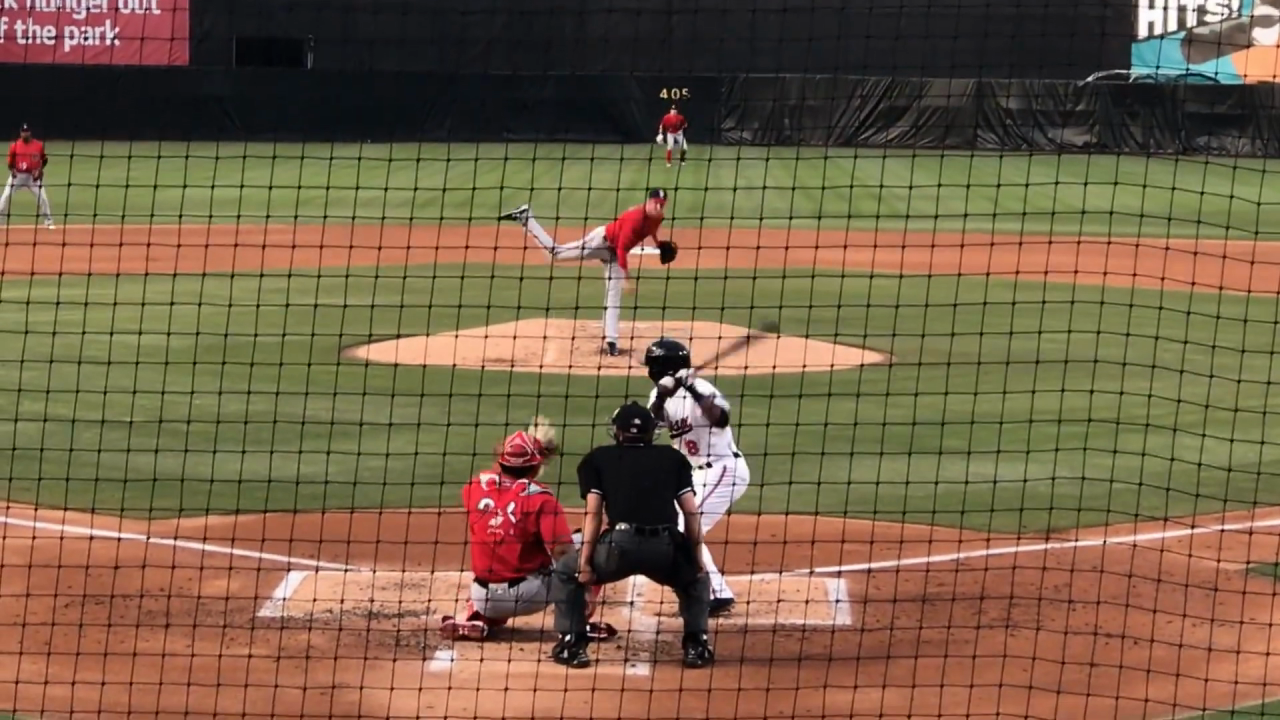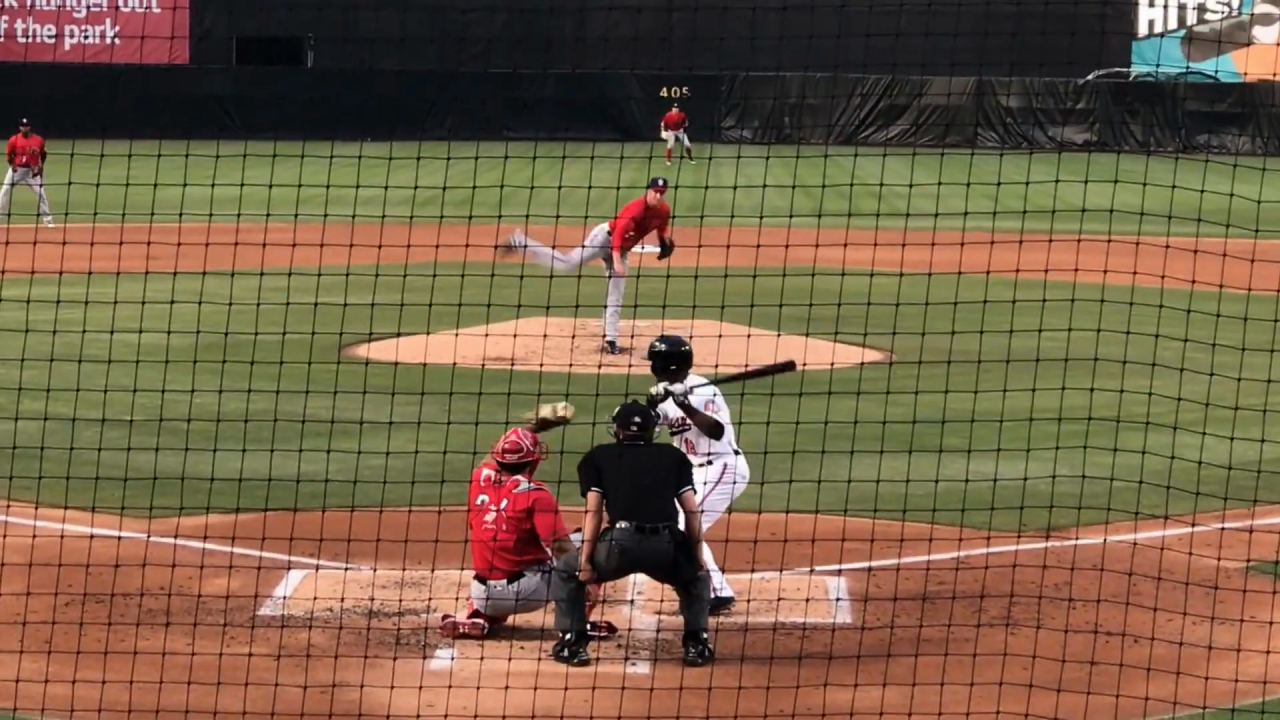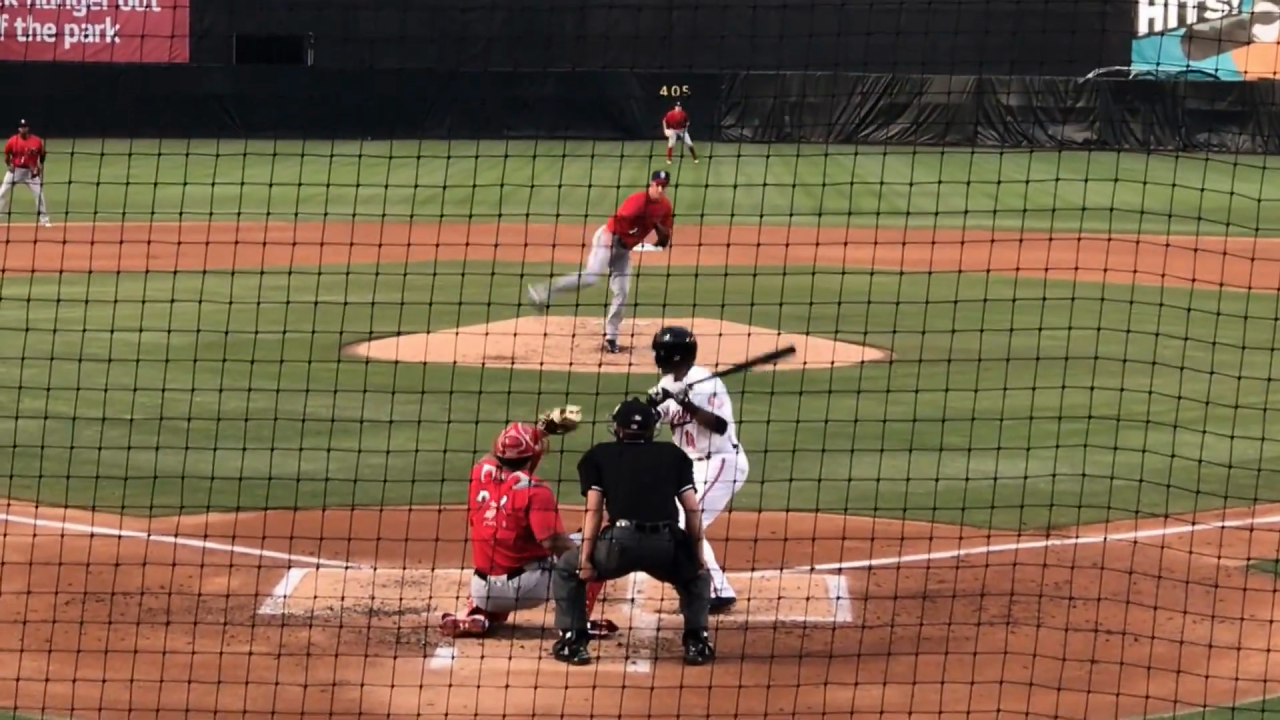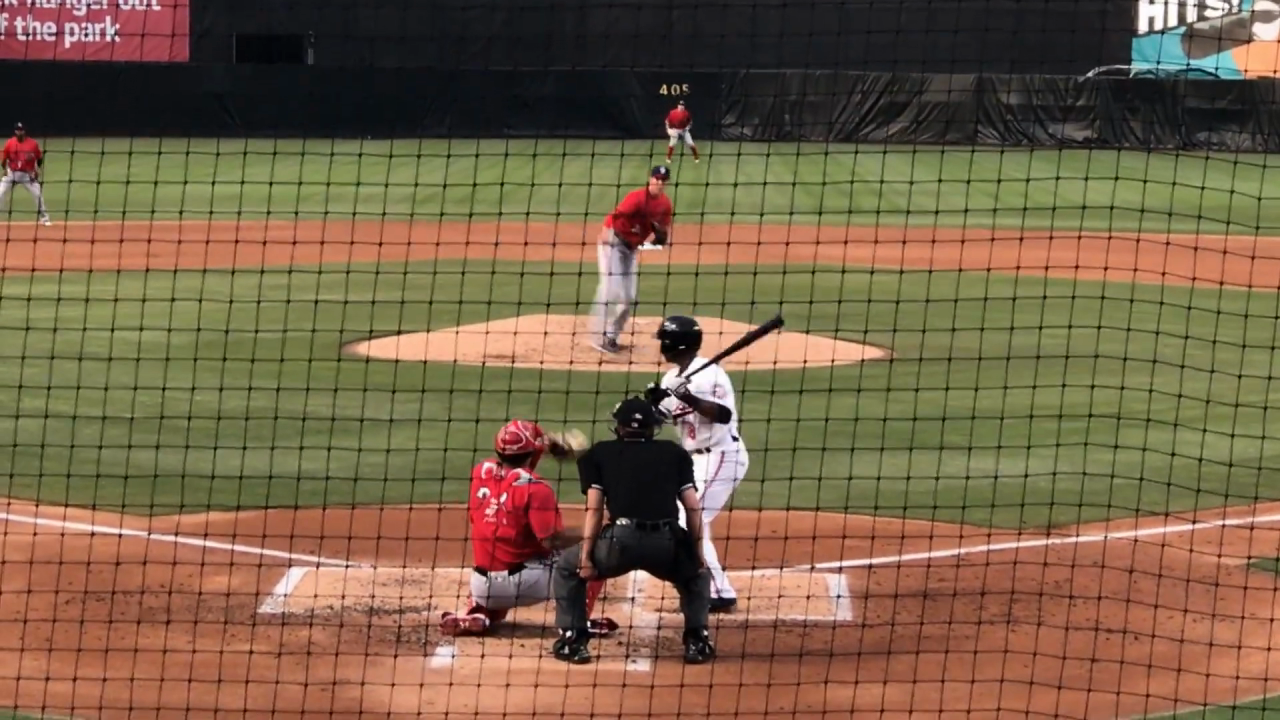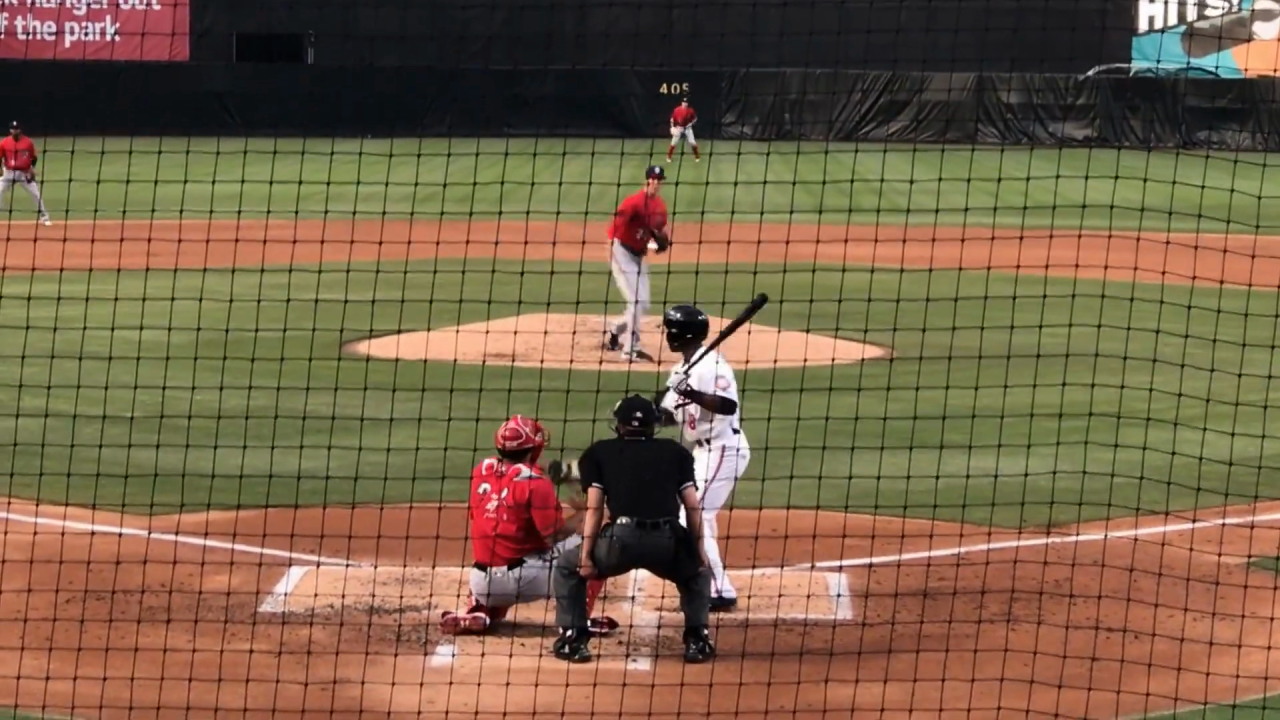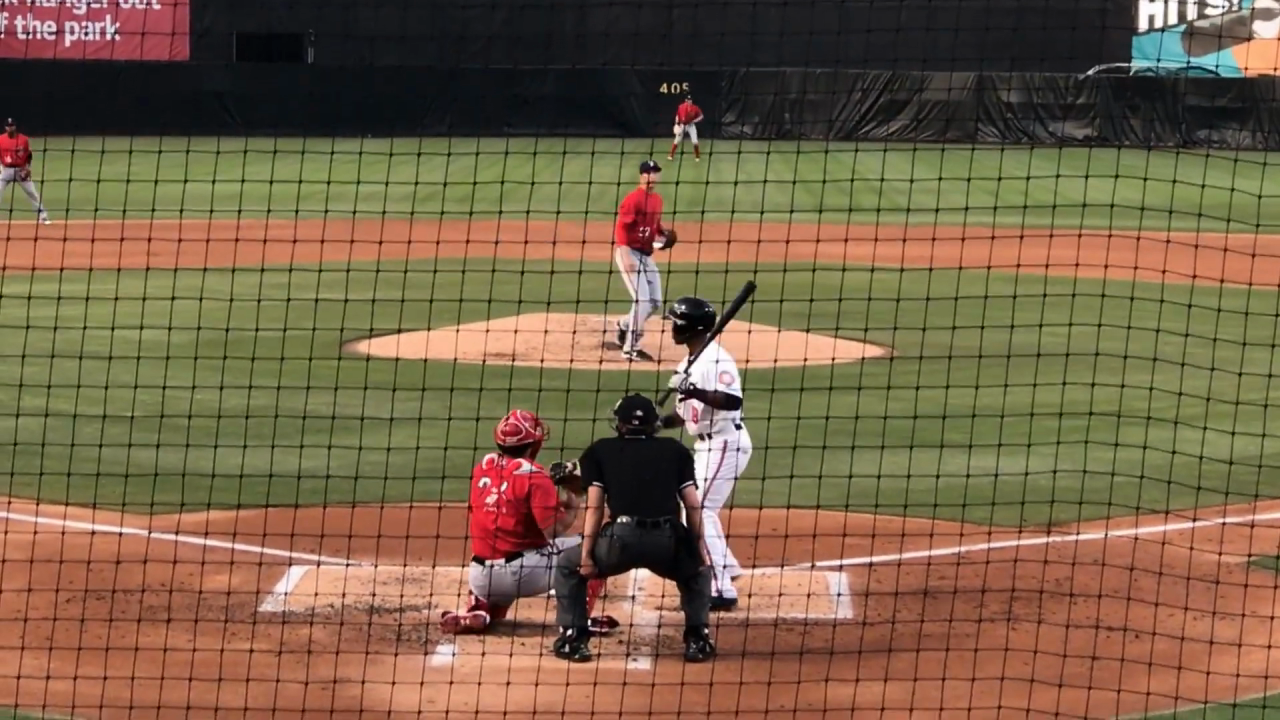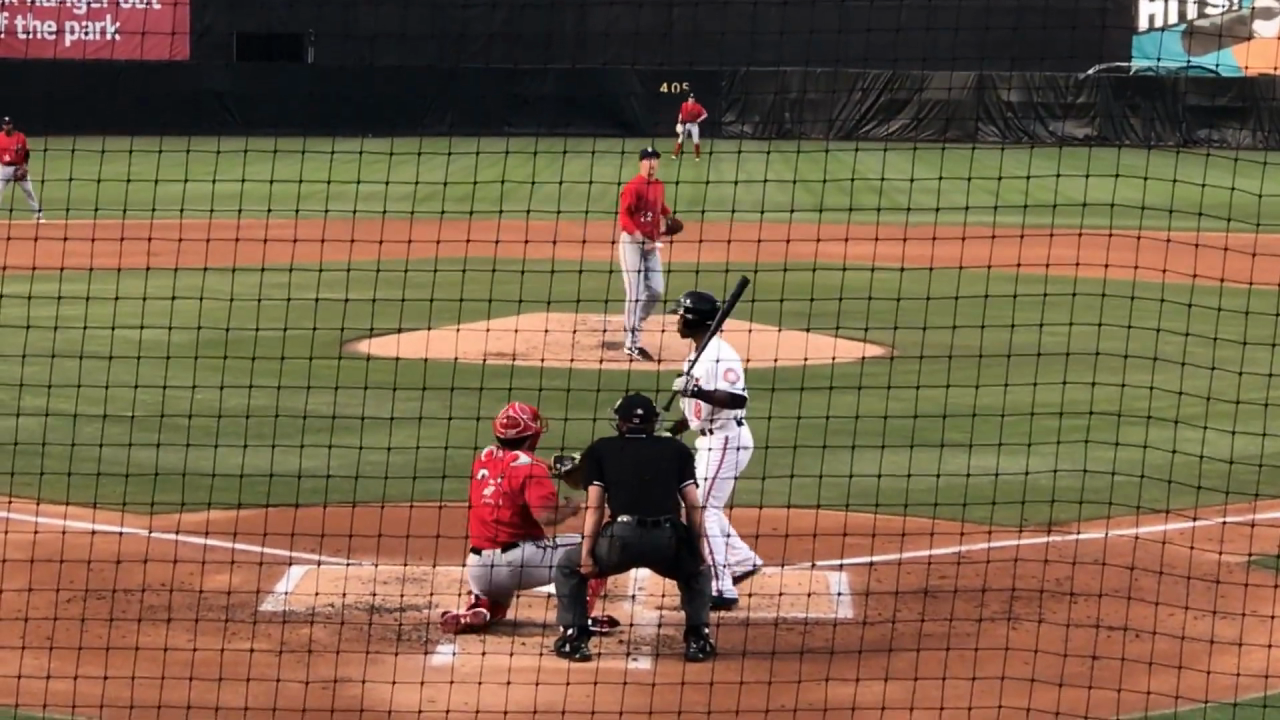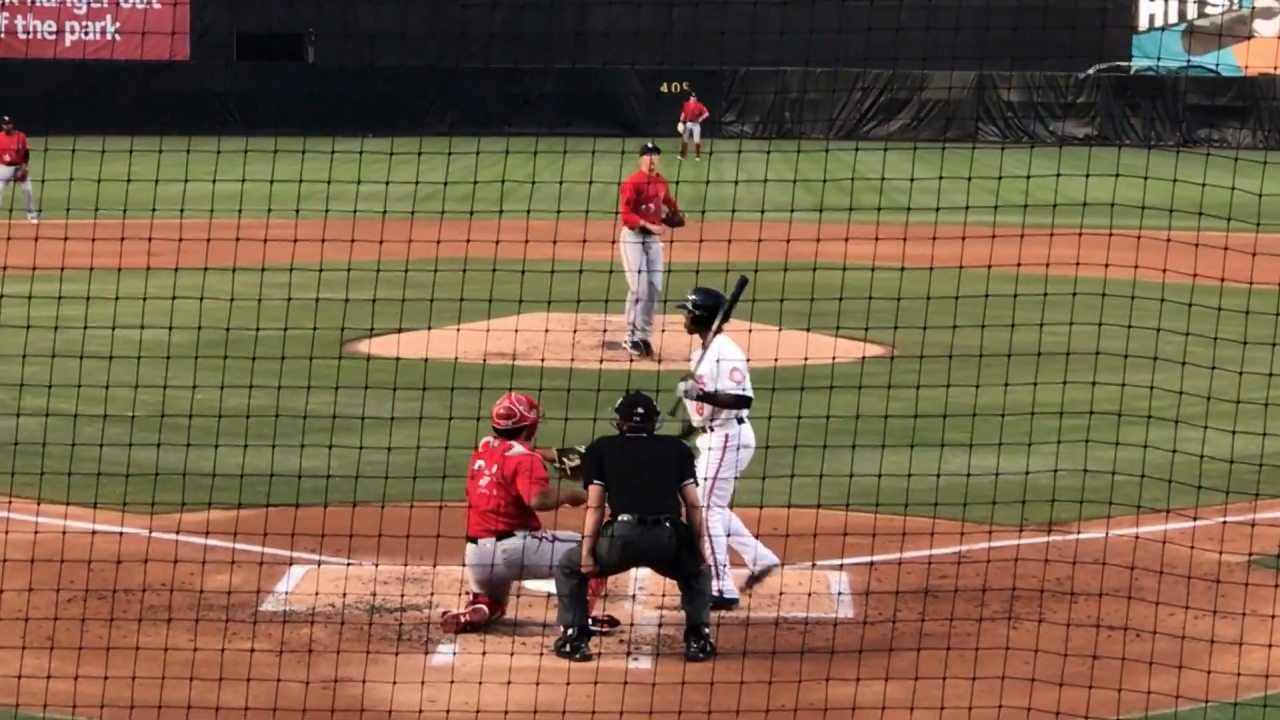
dt=0.1s
person 1, frame 1
left shoulder: (701, 390)
right shoulder: (661, 394)
left elbow: (722, 420)
right elbow: (654, 416)
left wrist: (692, 390)
right wrist: (663, 394)
left hip: (725, 470)
right hip: (704, 471)
left ankle: (717, 594)
person 1, frame 2
left shoulder: (703, 389)
right shoulder: (664, 390)
left elbow: (717, 431)
left wrist: (686, 406)
right wrist: (655, 400)
left hip: (725, 468)
right hip: (702, 471)
left ankle: (718, 592)
person 1, frame 3
left shoulder: (706, 383)
right shoulder: (668, 385)
left elbow: (720, 426)
left wrist: (686, 403)
right wrist: (654, 400)
left hip: (724, 464)
right hip: (702, 465)
left ankle: (719, 592)
person 1, frame 4
left shoulder: (710, 373)
right shoulder: (672, 377)
left elbow: (724, 414)
right elbow: (662, 414)
left wrist: (688, 398)
right wrist: (653, 399)
left hip: (723, 456)
right hip: (703, 458)
left ankle: (719, 592)
right ankle: (706, 577)
person 1, frame 5
left shoulder: (713, 364)
right shoulder: (680, 370)
left elbow: (728, 406)
right elbow: (670, 416)
left wrist: (690, 393)
right wrist: (656, 412)
left hip: (724, 450)
right hip: (704, 452)
left knee: (695, 518)
left ankle: (720, 592)
right ankle: (710, 575)
person 1, frame 6
left shoulder: (716, 358)
right shoulder: (690, 361)
left elbow: (733, 401)
right elbow: (686, 411)
left wrist: (693, 391)
right wrist: (663, 423)
left hip: (726, 444)
right hip: (709, 445)
left knee: (701, 514)
right knee: (701, 511)
left ankle: (722, 591)
right ankle: (724, 566)
person 1, frame 7
left shoulder: (721, 354)
right shoulder: (697, 356)
left elbow: (738, 399)
left wrist: (697, 391)
right wrist: (671, 432)
left hip: (726, 442)
right hip: (711, 442)
left knee: (704, 513)
right knee: (706, 510)
left ankle: (722, 591)
right ankle: (743, 559)
person 1, frame 8
left shoulder: (725, 351)
right shoulder: (704, 352)
left elbow: (743, 399)
left wrist: (702, 393)
right wrist: (680, 436)
left hip: (727, 438)
right hip: (717, 438)
left knee: (709, 512)
right knee: (715, 510)
left ankle: (722, 591)
right ankle: (761, 558)
person 2, frame 1
left shoulder: (598, 458)
right shoulder: (672, 457)
left elbow: (593, 513)
right elbow: (691, 512)
left wrist: (584, 563)
right wrist: (694, 558)
left hip: (621, 545)
right hip: (665, 549)
left knee: (566, 571)
right knee: (695, 578)
left ankle: (573, 644)
right ankle: (696, 645)
person 2, frame 2
left shoulder: (599, 456)
right shoulder: (673, 456)
left elbow: (594, 511)
right elbow: (692, 511)
left wrist: (585, 560)
right wrist: (695, 557)
left hip: (621, 543)
right hip: (666, 546)
left knee: (567, 570)
right knee: (696, 576)
left ankle: (573, 642)
right ankle: (697, 643)
person 2, frame 3
left shoulder: (599, 455)
right shoulder: (673, 454)
left elbow: (594, 510)
right elbow: (692, 510)
left wrist: (585, 559)
right wrist: (696, 556)
left hip: (621, 542)
right hip: (666, 545)
left knee: (567, 568)
right knee: (696, 575)
left ankle: (573, 641)
right ankle: (697, 642)
person 2, frame 4
left shoulder: (599, 453)
right shoulder: (674, 452)
left elbow: (594, 508)
right elbow: (692, 508)
left wrist: (585, 557)
right wrist: (695, 555)
left hip: (621, 540)
right hip: (666, 543)
left knee: (567, 567)
right knee: (696, 573)
left ankle: (573, 640)
right ankle: (697, 640)
person 2, frame 5
left shoulder: (600, 452)
right shoulder: (675, 451)
left elbow: (594, 507)
right elbow: (693, 506)
left wrist: (586, 556)
right wrist: (696, 553)
left hip: (622, 539)
right hip: (667, 542)
left knee: (568, 566)
right knee: (697, 572)
left ankle: (573, 639)
right ankle: (697, 639)
person 2, frame 6
left shoulder: (600, 450)
right shoulder: (675, 449)
left elbow: (595, 505)
right elbow: (693, 505)
left wrist: (586, 555)
right wrist: (696, 552)
left hip: (622, 537)
right hip: (667, 540)
left knee: (568, 565)
right knee: (697, 571)
left ankle: (574, 638)
right ankle: (698, 639)
person 2, frame 7
left shoulder: (601, 449)
right shoulder: (676, 448)
left elbow: (595, 505)
right elbow: (693, 504)
left wrist: (587, 554)
right wrist: (696, 551)
left hip: (623, 537)
right hip: (667, 540)
left knee: (569, 565)
right knee: (697, 571)
left ankle: (574, 637)
right ankle: (698, 638)
person 2, frame 8
left shoulder: (601, 448)
right shoulder: (676, 447)
left elbow: (595, 504)
right elbow: (693, 504)
left wrist: (587, 553)
right wrist: (696, 550)
left hip: (623, 536)
right hip: (668, 539)
left knee: (569, 566)
right knee: (698, 570)
left ankle: (575, 638)
right ankle: (698, 638)
person 3, frame 1
left shoulder: (478, 487)
right shoulder: (540, 499)
right elbow: (562, 552)
left hip: (483, 597)
right hip: (527, 594)
left ankle: (476, 620)
person 3, frame 2
left shoulder: (480, 478)
right shoulder: (534, 494)
left elbow: (498, 458)
right elbow: (557, 544)
left wrist: (531, 433)
left hip: (483, 594)
right hip: (525, 590)
left ankle: (475, 619)
person 3, frame 3
left shoulder: (480, 474)
right shoulder: (534, 490)
left elbow: (497, 456)
right elbow: (552, 542)
left wrist: (542, 429)
left hip: (483, 590)
right hip: (526, 586)
left ankle: (475, 617)
person 3, frame 4
left shoulder: (481, 473)
right shoulder: (534, 487)
right elbow: (551, 540)
left wrist: (546, 447)
left hip: (483, 587)
right hip: (526, 583)
left ankle: (477, 615)
person 3, frame 5
left shoulder: (482, 470)
right shoulder: (535, 483)
right elbow: (553, 536)
left wrist: (545, 470)
right wrist: (581, 516)
left hip: (482, 583)
right hip: (525, 579)
left ankle: (477, 613)
person 3, frame 6
left shoulder: (484, 465)
right shoulder: (533, 476)
right elbow: (552, 529)
right wrist: (572, 510)
left hip: (480, 575)
right hip: (522, 570)
left knee: (494, 605)
left ankle: (477, 613)
person 3, frame 7
left shoulder: (484, 457)
right shoulder: (531, 468)
right elbow: (547, 517)
left wrist: (548, 466)
right wrist: (572, 507)
left hip: (478, 567)
right hip: (518, 561)
left knee: (493, 605)
left ankle: (476, 611)
person 3, frame 8
left shoulder: (484, 447)
right shoulder: (523, 456)
right elbow: (538, 500)
left wrist: (546, 455)
right wrist: (572, 494)
left hip: (476, 552)
right hip: (513, 546)
left knee: (490, 607)
left ankle: (475, 612)
person 4, frame 1
left shoulder: (657, 216)
right shoulder: (635, 218)
right elbow: (621, 250)
left wrist: (659, 243)
right wrist: (625, 276)
left hip: (615, 251)
right hip: (601, 241)
left knee: (614, 297)
right knee: (555, 251)
left ankle: (611, 340)
right ankle: (525, 216)
person 4, frame 2
left shoulder: (664, 211)
right shoulder: (635, 208)
left elbow: (662, 228)
right elbow: (619, 234)
left wrist: (665, 241)
right wrist: (617, 258)
left hip: (623, 249)
right hip: (606, 238)
left knee: (616, 295)
right knee: (568, 262)
left ankle: (610, 339)
right ankle: (520, 243)
person 4, frame 3
left shoulder: (666, 206)
right shoulder: (637, 201)
left elbow: (666, 227)
right elbow: (617, 219)
left wrist: (664, 236)
right wrist: (607, 236)
left hip: (624, 248)
right hip: (610, 237)
left knee: (620, 295)
right knee: (590, 277)
left ankle: (611, 337)
right ankle: (544, 294)
person 4, frame 4
left shoulder: (665, 204)
right shoulder: (637, 197)
left elbow: (664, 226)
right elbow: (616, 215)
left wrist: (662, 234)
right wrist: (605, 233)
left hip: (630, 249)
right hip: (614, 242)
left knee: (629, 299)
right knee: (611, 290)
left ankle: (611, 335)
right ankle: (600, 336)
person 4, frame 5
left shoulder: (660, 205)
right shoulder: (634, 201)
left elbow: (660, 229)
right elbow: (617, 222)
left wrist: (662, 239)
right wrist: (611, 245)
left hip: (638, 255)
right hip: (622, 251)
left knee: (642, 304)
right knee: (636, 300)
left ankle: (614, 333)
right ankle: (630, 349)
person 4, frame 6
left shoulder: (657, 199)
right shoulder: (632, 200)
right elbow: (621, 230)
left wrist: (664, 234)
right wrist: (625, 256)
left hip: (647, 255)
right hip: (629, 253)
left knee: (656, 302)
right knee: (643, 301)
left ankle: (624, 325)
right ankle: (631, 348)
person 4, frame 7
left shoulder: (659, 186)
right shoulder: (633, 186)
right elbow: (624, 216)
left wrist: (670, 218)
right wrist: (640, 239)
left hip: (650, 244)
right hip: (632, 243)
left knee: (656, 292)
right knee: (637, 293)
left ankle: (633, 324)
right ankle: (632, 344)
person 4, frame 8
left shoulder: (662, 181)
right shoulder: (632, 182)
left elbow: (668, 201)
right elbow: (625, 213)
left wrist: (676, 211)
right wrist: (648, 225)
left hip: (652, 239)
right hip: (632, 237)
left knee: (654, 289)
right knee: (638, 289)
left ankle: (644, 336)
right ankle: (632, 338)
